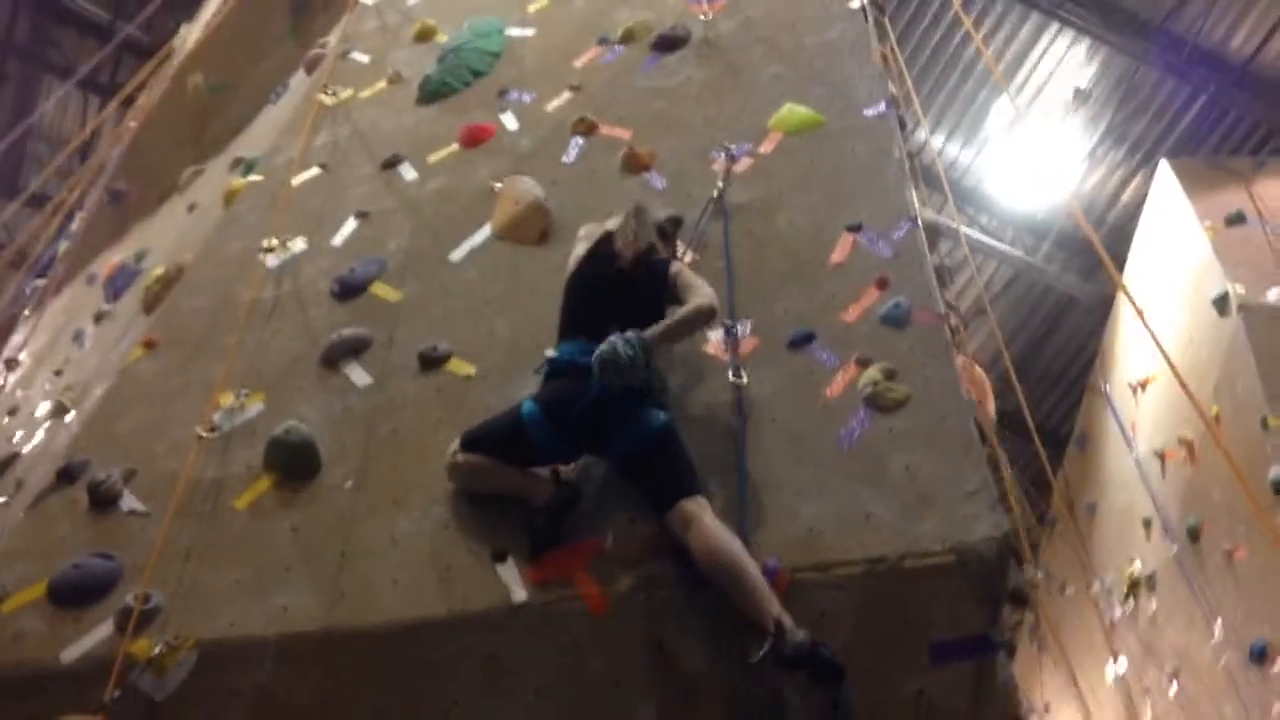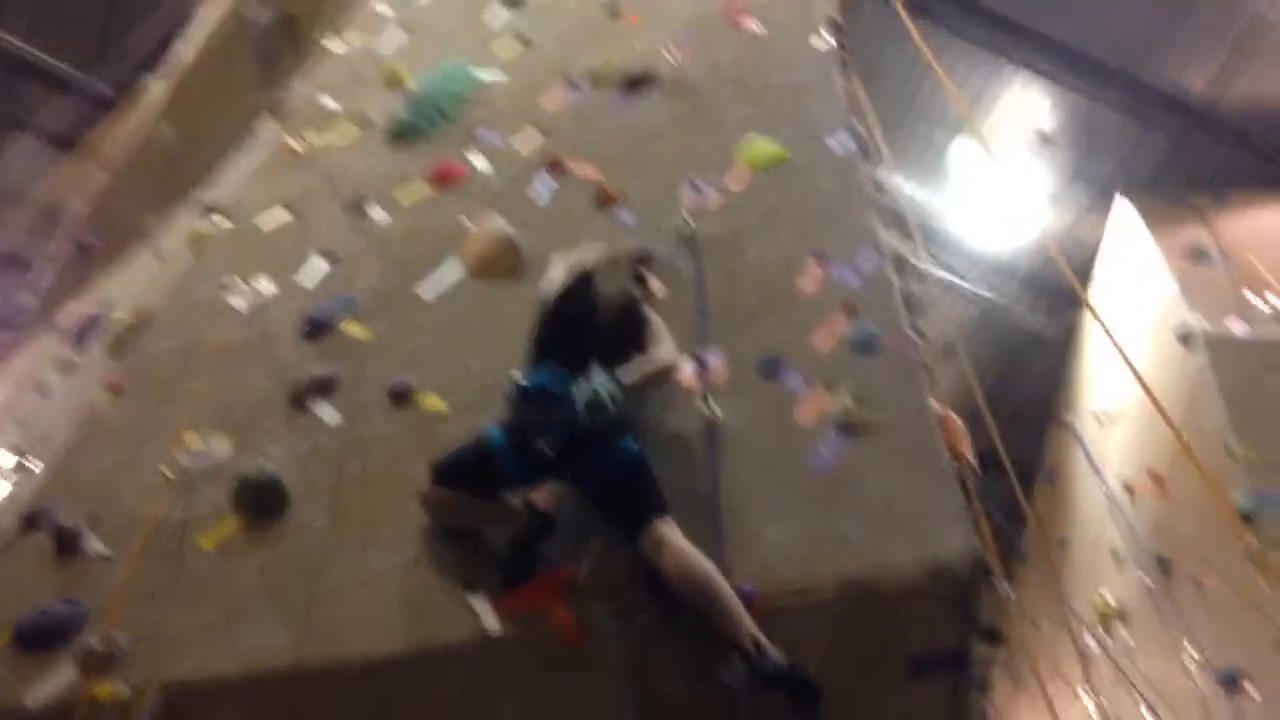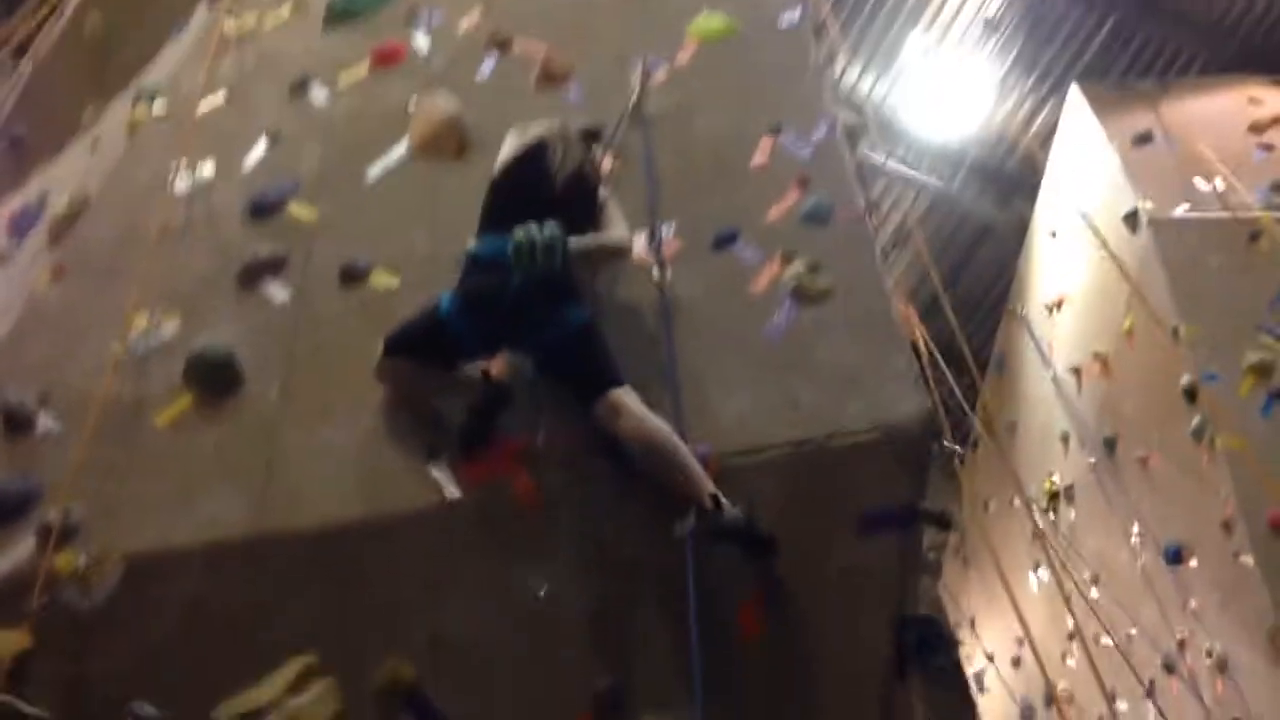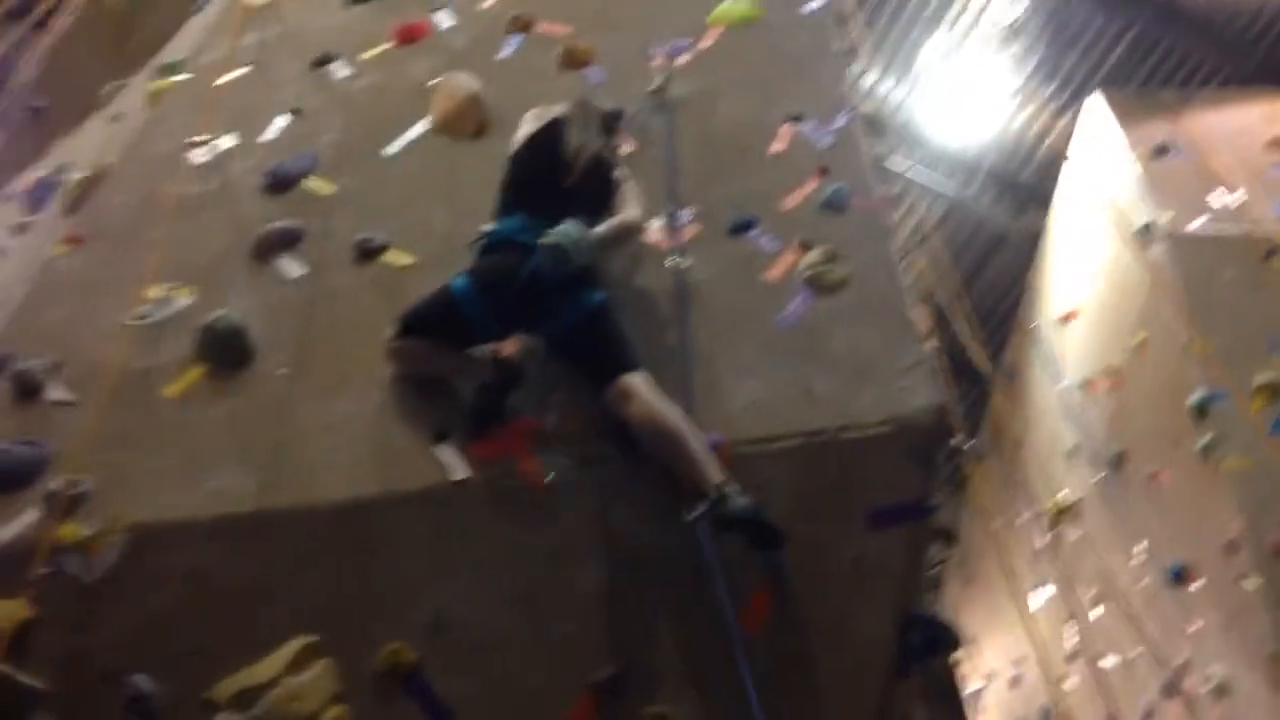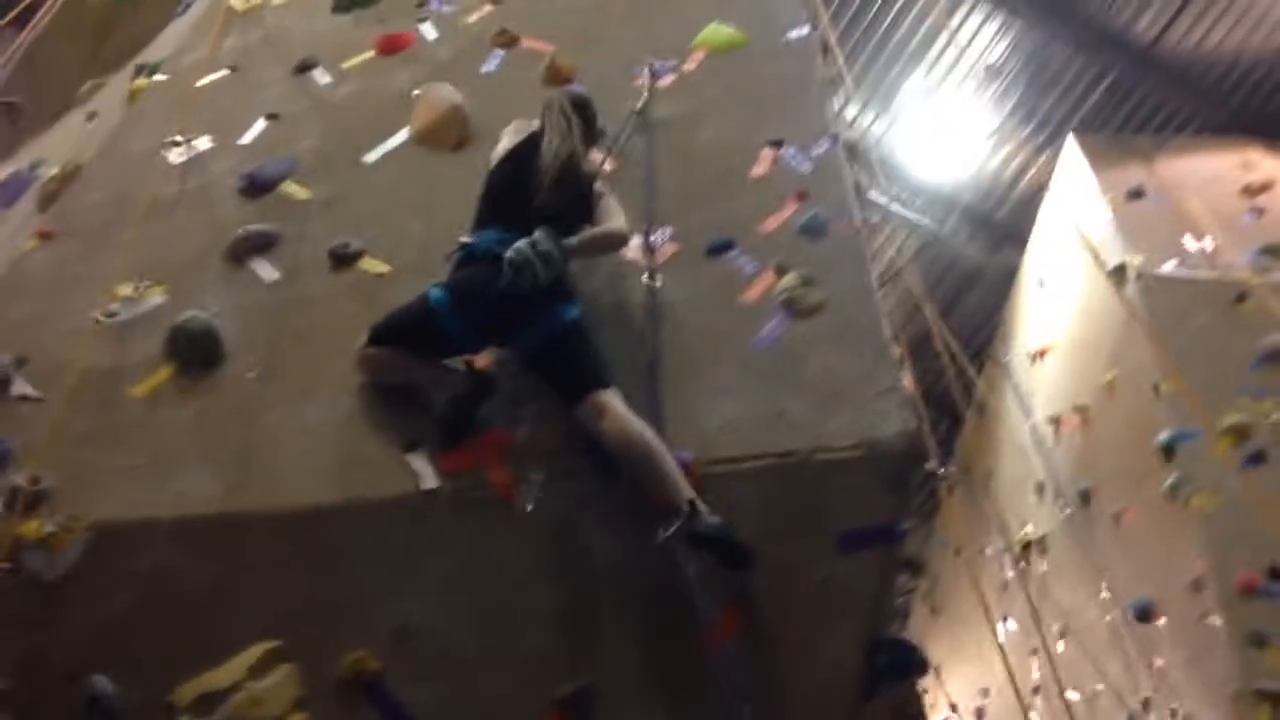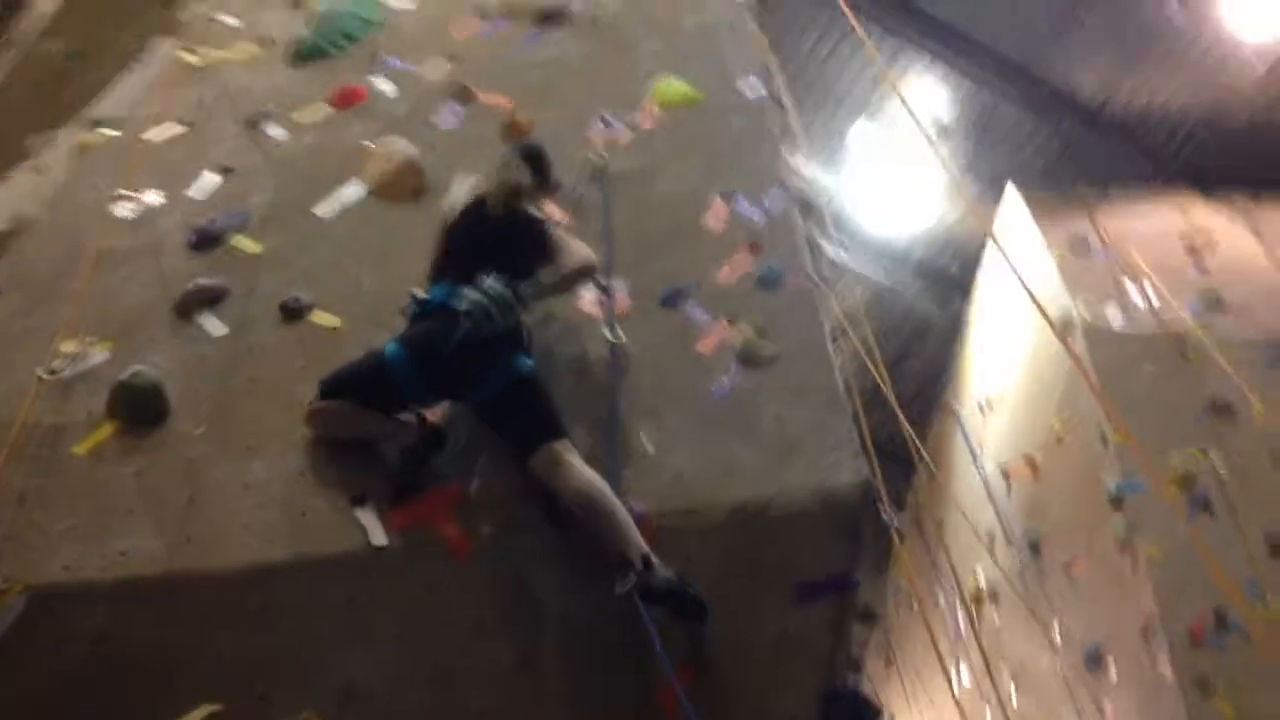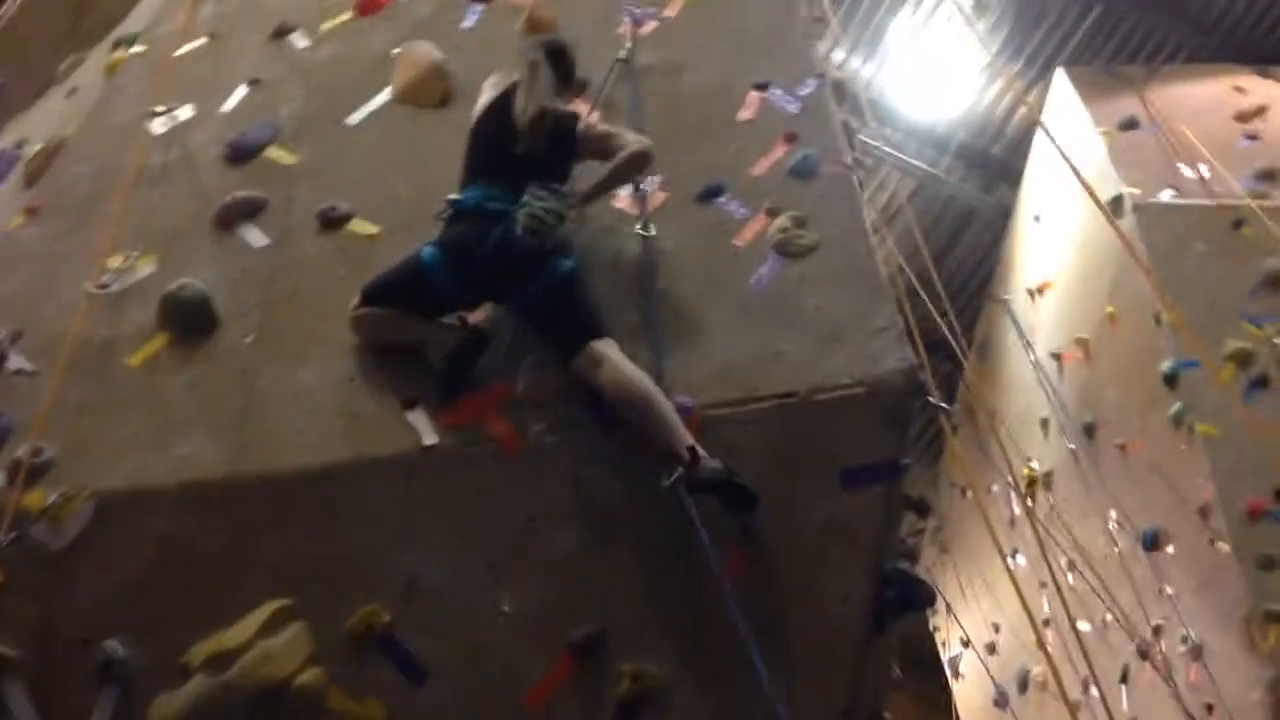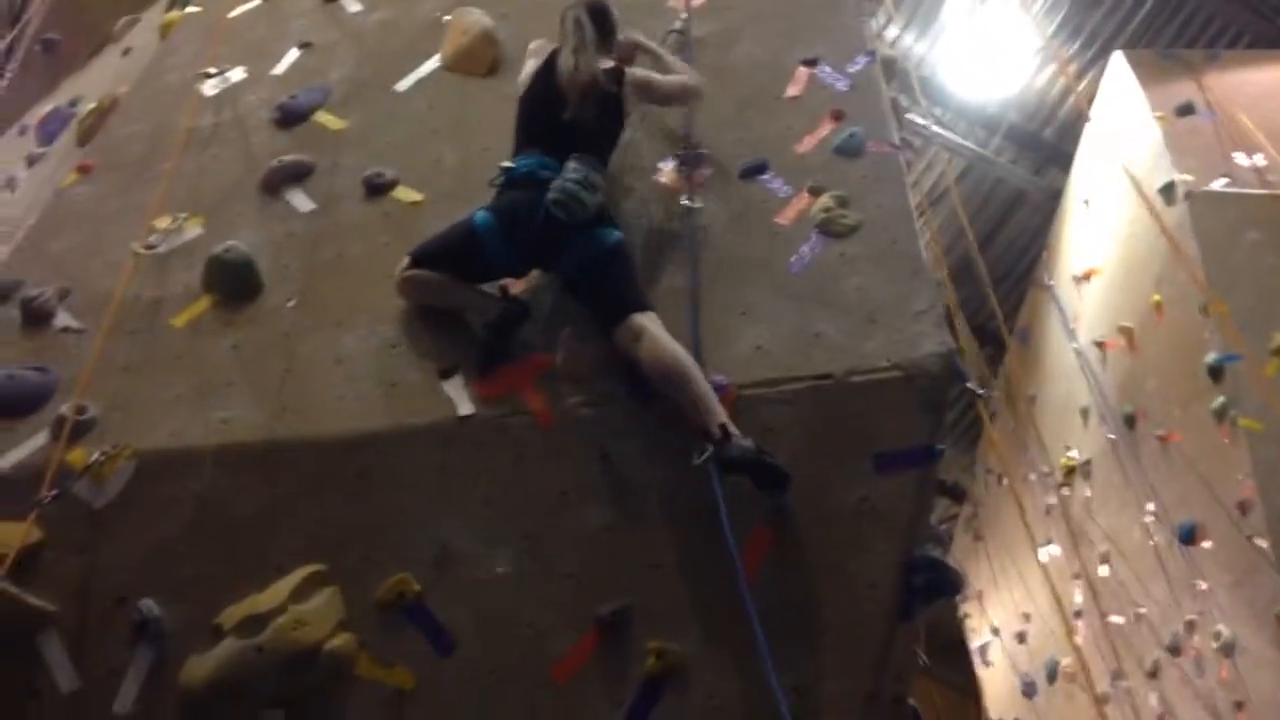
dt=0.3s
person 1, frame 1
left shoulder: (588, 247)
right shoulder: (670, 270)
right elbow: (706, 305)
left wrist: (627, 220)
right wrist: (644, 340)
left hip: (566, 394)
right hip: (630, 403)
left knee: (460, 461)
right knee: (694, 516)
left ankle: (547, 490)
right ankle: (783, 630)
person 1, frame 2
left shoulder: (567, 281)
right shoulder: (640, 312)
right elbow: (665, 360)
left wrist: (606, 261)
right wrist: (617, 382)
left hip: (535, 420)
right hip: (598, 429)
left knee: (435, 494)
right knee: (663, 539)
left ankle: (522, 521)
right ankle: (760, 650)
person 1, frame 3
left shoulder: (518, 148)
right shoulder: (593, 190)
right elbow: (619, 242)
left wrist: (557, 133)
right wrist: (562, 247)
left hip: (486, 288)
right hip: (551, 297)
left knee: (391, 366)
right knee: (620, 406)
left ankle: (484, 388)
right ankle: (715, 507)
person 1, frame 4
left shoulder: (537, 125)
right shoulder: (613, 171)
right elbow: (631, 220)
left wrist: (571, 112)
right wrist: (587, 240)
left hip: (502, 269)
right hip: (566, 281)
left knee: (402, 346)
right knee: (632, 390)
left ankle: (493, 369)
right ankle: (724, 495)
person 1, frame 5
left shoulder: (515, 140)
right shoulder: (590, 185)
right elbow: (617, 231)
right wrist: (558, 251)
left hip: (477, 283)
right hip: (542, 297)
left knee: (372, 356)
right knee: (604, 406)
left ankle: (463, 382)
right ankle: (691, 512)
person 1, frame 6
left shoulder: (471, 202)
right shoulder: (543, 232)
right elbow: (586, 263)
right wrist: (521, 294)
left hip: (432, 337)
right hip: (495, 348)
left knee: (321, 411)
right knee: (559, 459)
left ankle: (415, 433)
right ankle: (648, 568)
person 1, frame 7
left shoulder: (494, 91)
right shoulder: (575, 127)
right elbow: (641, 152)
right wrist: (586, 195)
left hip: (467, 240)
right hip: (535, 251)
left knee: (366, 315)
right knee: (601, 358)
left ankle: (456, 340)
right ankle: (695, 461)
person 1, frame 8
left shoulder: (538, 57)
right shoulder: (626, 81)
right elbow: (692, 86)
right wrist: (645, 46)
left hip: (520, 207)
right hip: (584, 219)
left knee: (410, 277)
right knee: (641, 331)
left ankle: (495, 310)
right ankle: (729, 439)
